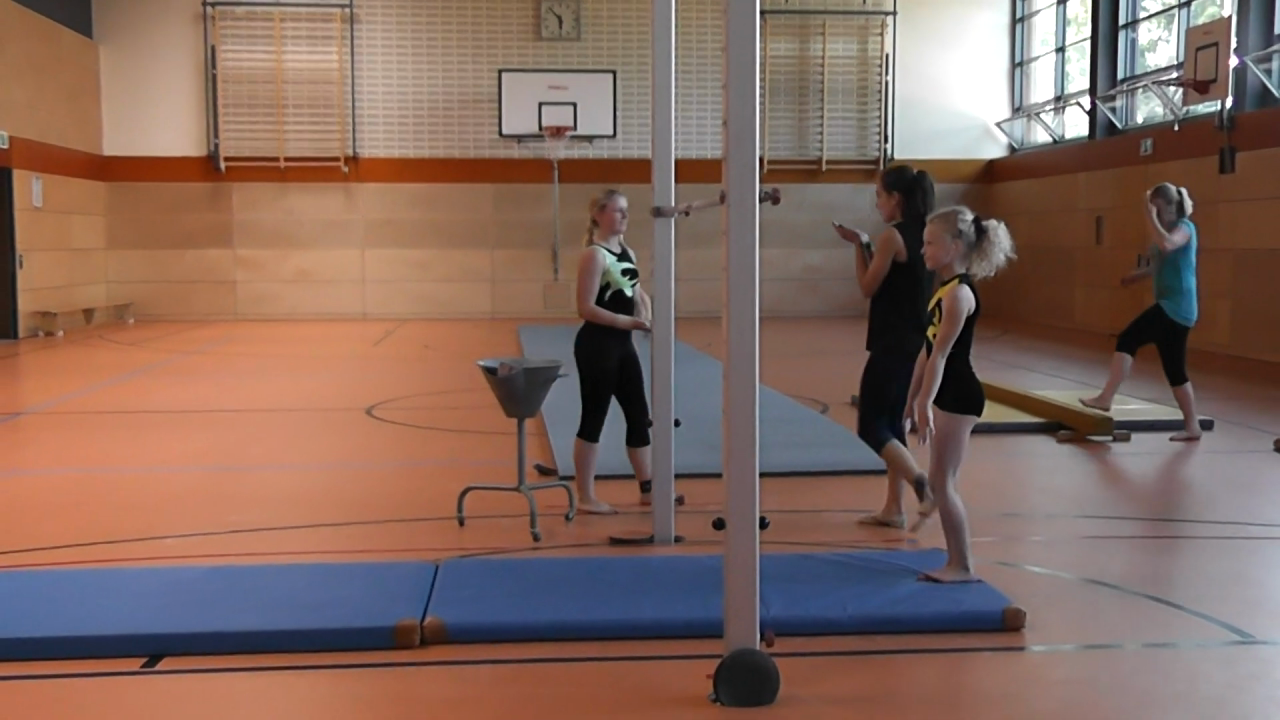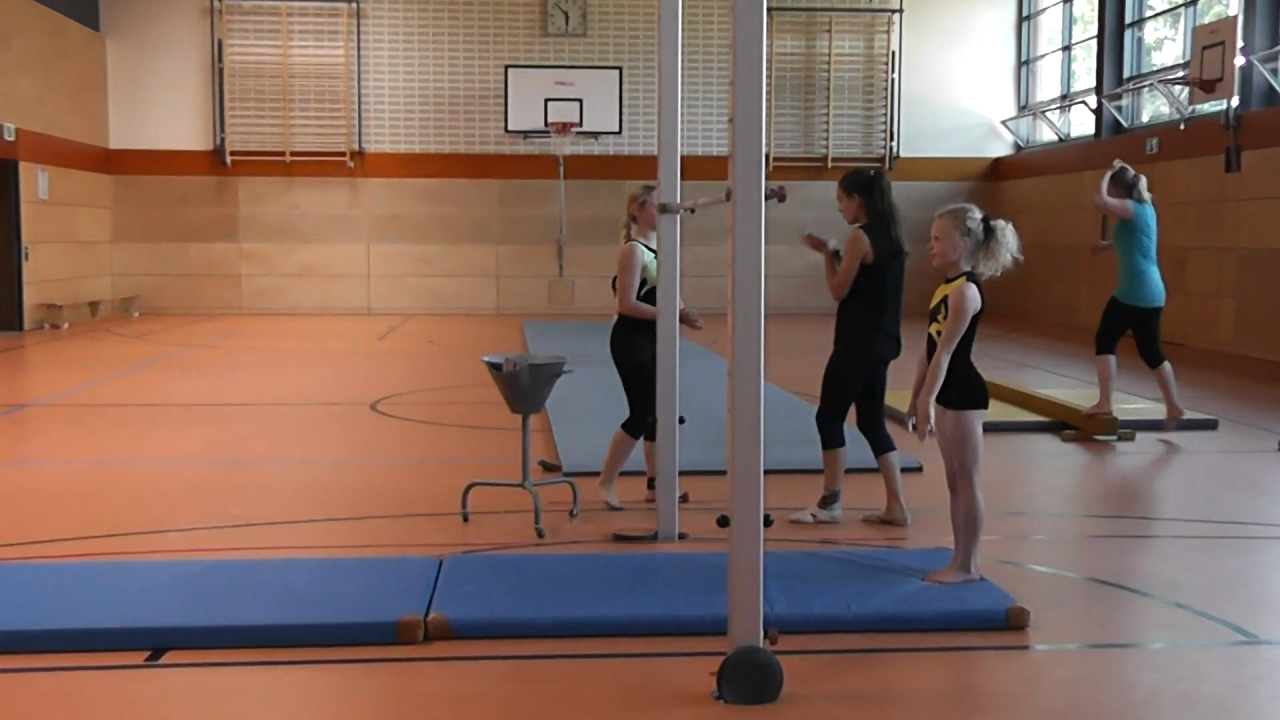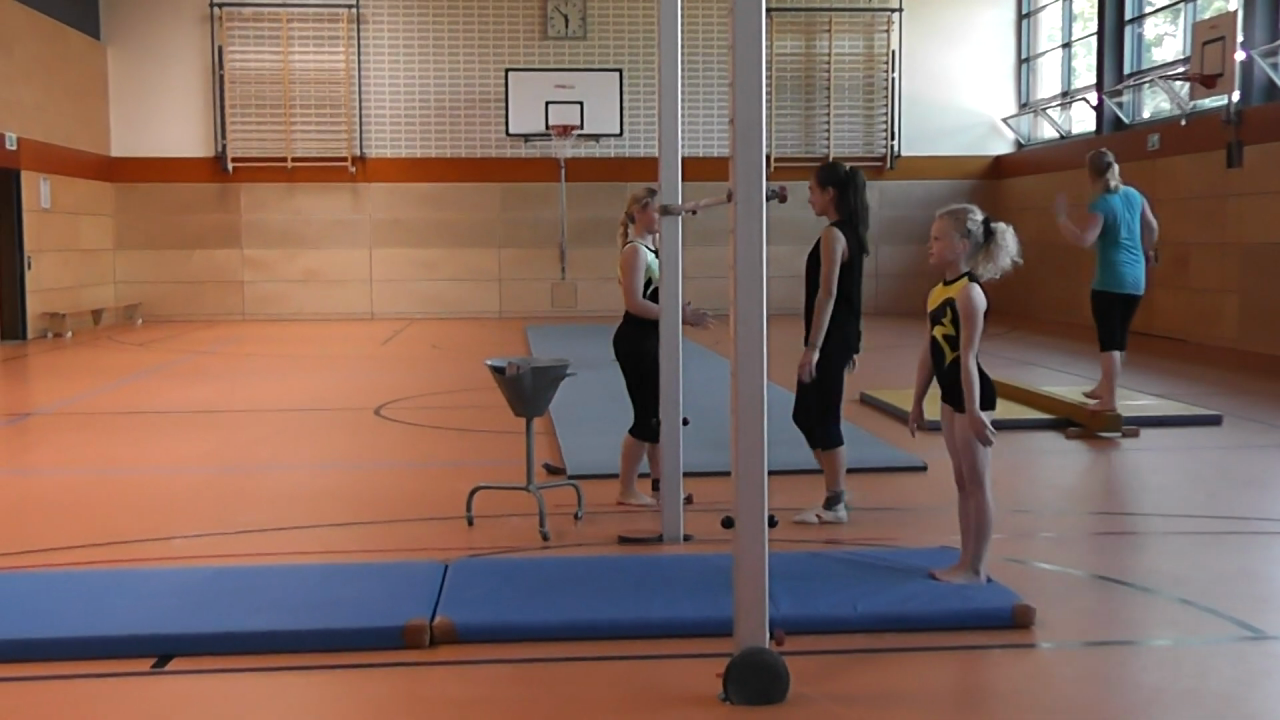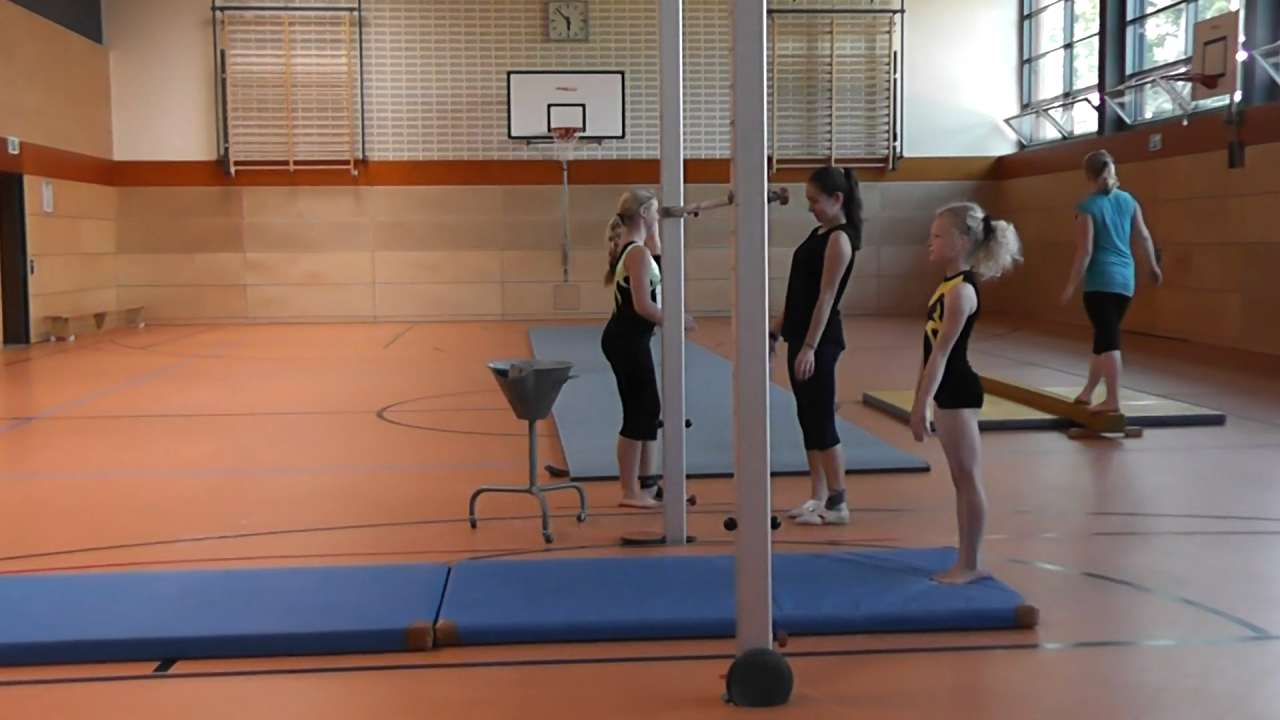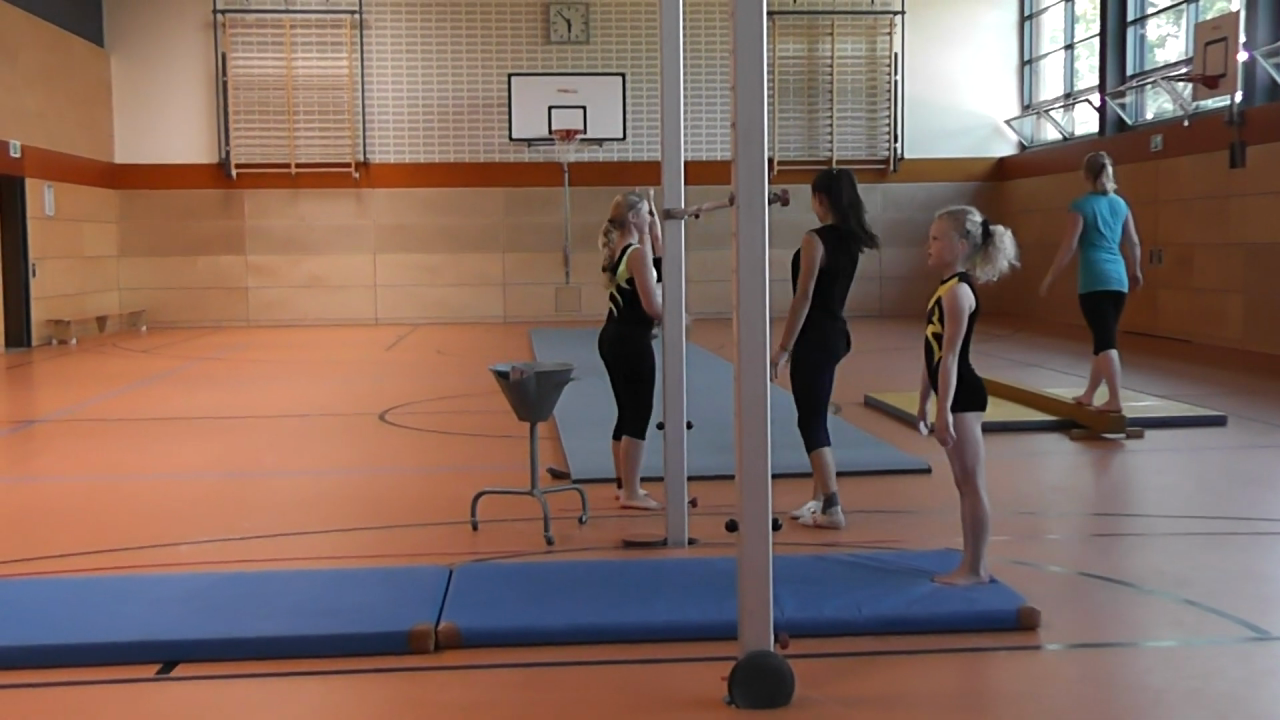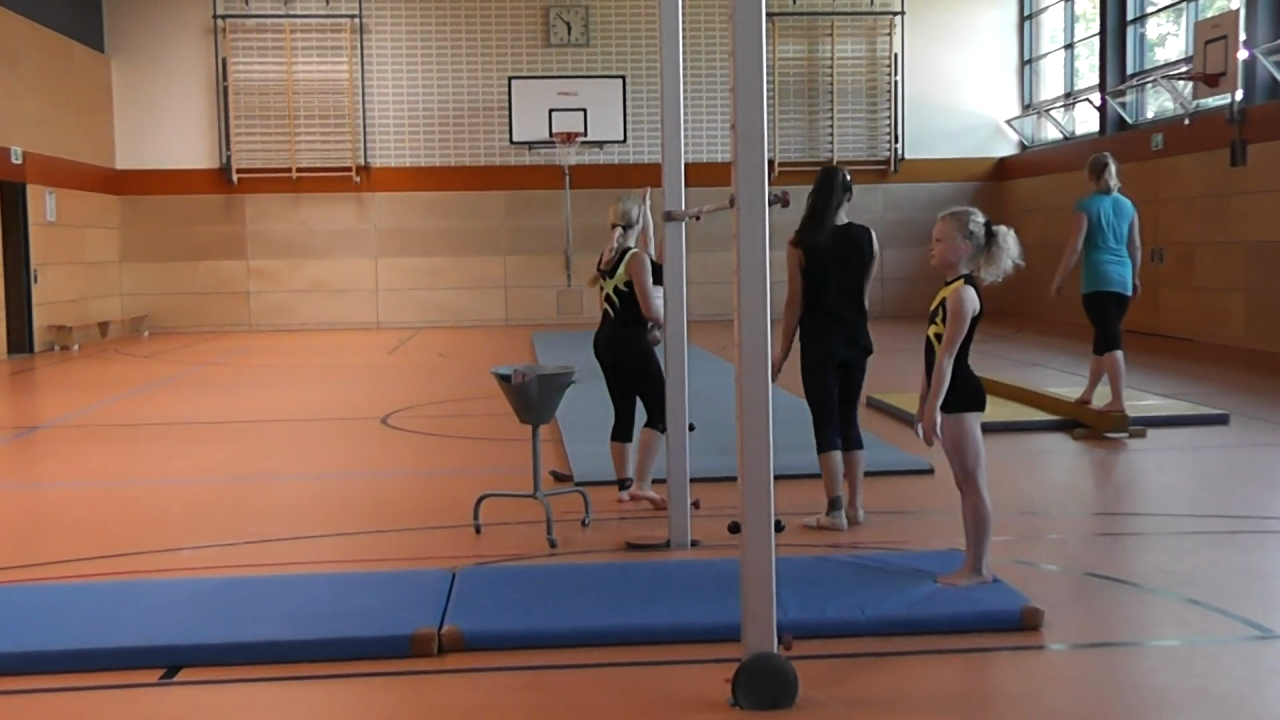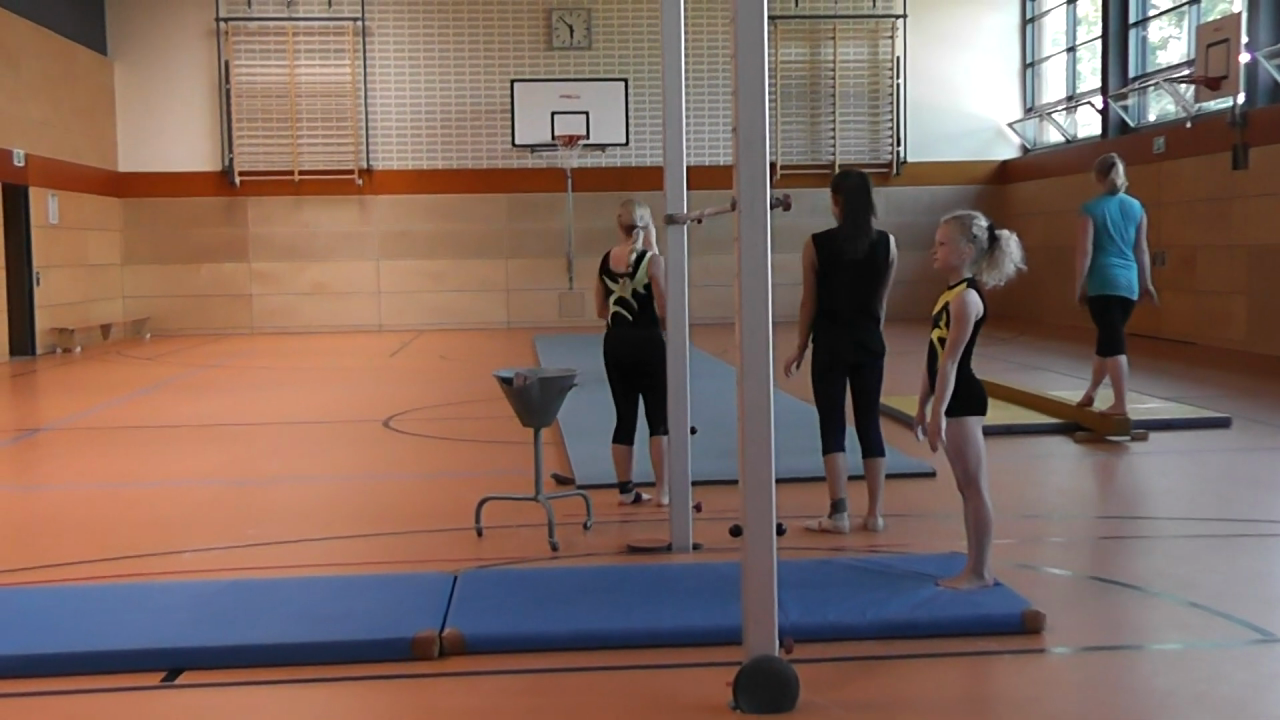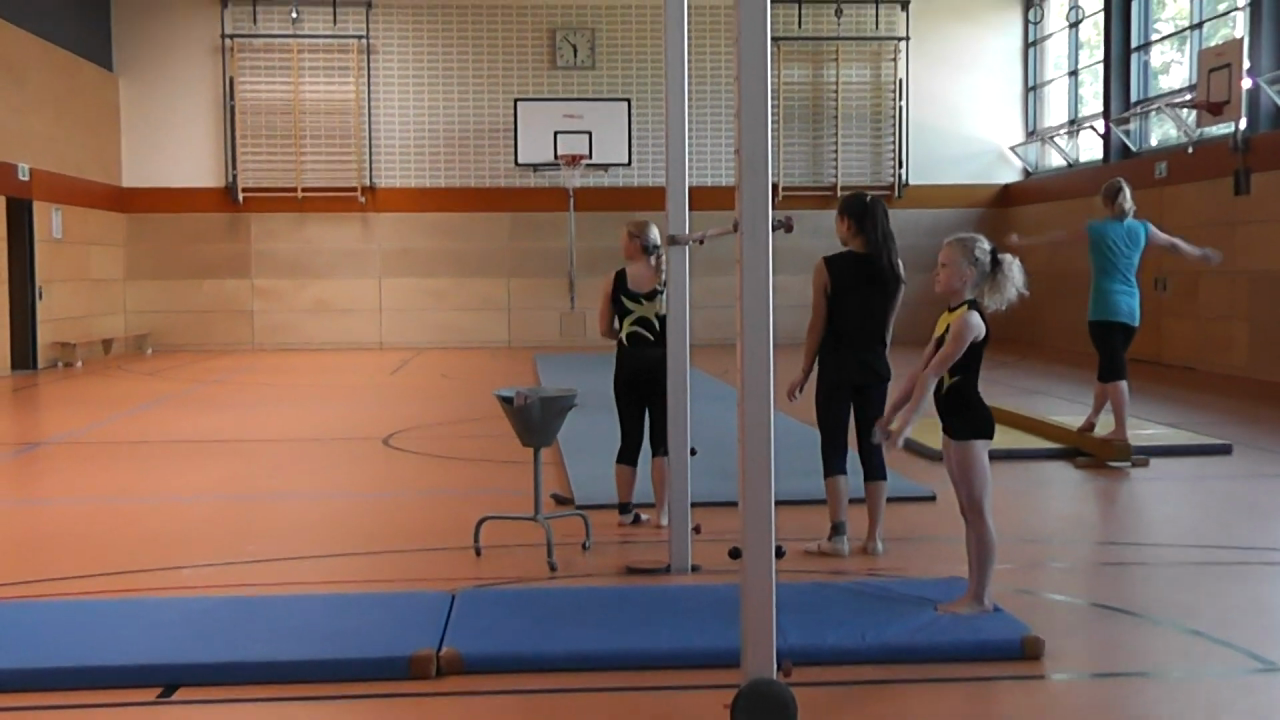
dt=0.4s
person 1, frame 1
left shoulder: (959, 294)
right shoulder: (944, 291)
left elbow: (941, 354)
right elbow: (927, 352)
left wrist: (926, 403)
right wrist: (913, 400)
left hip: (958, 396)
right hip: (945, 396)
left knee: (941, 483)
right knee: (941, 483)
left ankle: (963, 566)
right ankle: (954, 562)
person 1, frame 2
left shoulder: (965, 291)
right shoulder: (942, 290)
left elbow: (945, 351)
right elbow: (930, 351)
left wrist: (927, 401)
right wrist: (915, 399)
left hip: (963, 395)
right hip: (944, 393)
left knee: (967, 482)
right knee: (954, 481)
left ankle: (967, 566)
right ankle: (958, 562)
person 1, frame 3
left shoulder: (969, 293)
right shoulder: (937, 293)
left elbow: (967, 357)
right elbow: (929, 352)
left wrist: (973, 413)
right wrist: (917, 402)
left hip: (972, 396)
right hip: (952, 395)
left knee: (976, 483)
right knee: (963, 482)
left ankle: (975, 569)
right ankle: (966, 561)
person 1, frame 4
left shoulder: (960, 291)
right shoulder: (947, 287)
left elbow: (942, 353)
right elbow: (930, 349)
left wrist: (920, 404)
right wrist: (923, 402)
left hip: (959, 392)
right hip: (948, 392)
left knee: (969, 480)
right knee: (961, 479)
left ankle: (971, 563)
right ankle: (966, 561)
person 1, frame 5
left shoulder: (958, 292)
right shoulder: (946, 289)
left elbow: (950, 356)
right elbow: (933, 355)
left wrist: (945, 410)
right wrist: (924, 402)
left hip: (962, 397)
right hip: (951, 396)
left knee: (972, 485)
right knee: (963, 484)
left ankle: (976, 569)
right ankle: (970, 564)
person 1, frame 6
left shoulder: (962, 294)
right shoulder: (948, 290)
left elbow: (947, 356)
right elbow: (932, 354)
left wrist: (933, 408)
right wrist: (924, 404)
left hip: (961, 397)
right hip: (950, 397)
left knee: (973, 485)
right knee: (964, 485)
left ankle: (978, 569)
right ankle: (972, 564)
person 1, frame 7
left shoulder: (966, 298)
right shoulder: (949, 294)
left elbow: (951, 361)
right elbow: (933, 356)
left wrist: (938, 413)
right wrist: (924, 406)
left hip: (963, 401)
right hip: (951, 401)
left knee: (975, 489)
right knee: (966, 488)
left ankle: (980, 572)
right ankle: (974, 568)
person 1, frame 8
left shoulder: (968, 320)
right shoulder: (950, 316)
left elbow: (934, 374)
right elbow: (922, 370)
left wrist: (905, 422)
right wrist: (893, 413)
left hip: (970, 425)
right hip: (955, 424)
left knee: (978, 513)
right knee: (969, 512)
left ankle: (978, 597)
right ankle: (974, 593)
person 2, frame 1
left shoulder: (893, 235)
right shoulder: (921, 236)
left elbow: (867, 288)
left wrist: (859, 246)
right wrist: (866, 246)
left hip: (892, 344)
right hip: (909, 343)
left knee: (871, 425)
right knee: (891, 422)
left ankle: (924, 489)
right ankle: (894, 506)
person 2, frame 2
left shoulder: (859, 237)
right shoulder: (889, 237)
left elbow: (839, 290)
left wrist: (828, 254)
right wrist: (833, 252)
left hip: (858, 343)
right hip: (881, 343)
left knee: (829, 418)
right knee: (873, 423)
left ankle: (830, 503)
right ankle: (895, 506)
person 2, frame 3
left shoulder: (832, 235)
right shoulder: (846, 232)
left elbow: (827, 295)
left wrist: (812, 348)
left hip: (832, 339)
right hip: (835, 338)
left knee: (824, 419)
right knee: (805, 415)
left ankle: (834, 504)
right ankle: (833, 492)
person 2, frame 4
left shoulder: (839, 239)
right shoulder: (819, 234)
left elbow: (826, 298)
left wrist: (809, 348)
right wrist: (775, 331)
left hip: (819, 340)
right hip: (804, 336)
left knee: (822, 421)
right knee: (808, 419)
left ankle: (837, 504)
right ankle: (819, 497)
person 2, frame 5
left shoulder: (815, 240)
right shoulder: (854, 239)
left elbow: (804, 298)
left wrist: (783, 348)
left hip: (813, 340)
right hip: (835, 336)
left knee: (810, 422)
right knee: (817, 419)
left ankle: (831, 508)
right ankle: (820, 500)
person 2, frame 6
left shoulder: (802, 242)
right shoulder: (867, 238)
left elbow: (795, 302)
right elbow: (865, 296)
left wrist: (783, 350)
left hip: (819, 343)
right hip: (856, 340)
left knee: (826, 424)
right knee: (848, 420)
left ankle: (835, 511)
right ankle: (855, 504)
person 2, frame 7
left shoulder: (817, 245)
right shoulder: (886, 244)
left elbow: (810, 303)
right elbow: (882, 302)
left wrist: (800, 348)
left hip: (830, 347)
right hip: (869, 345)
left knee: (832, 428)
right knee: (869, 425)
left ankle: (838, 514)
right ankle: (874, 513)
person 2, frame 8
left shoulder: (828, 267)
right shoulder: (894, 268)
left elbow: (818, 326)
right elbow: (888, 325)
left wrist: (804, 372)
left hip: (836, 369)
right hip: (875, 368)
left knee: (834, 450)
right knee: (872, 449)
left ankle: (838, 537)
right ankle: (874, 537)
person 3, frame 1
left shoulder: (627, 252)
right shoulder: (594, 256)
left elbow: (637, 297)
right elbow: (586, 309)
left wrist: (644, 317)
right wrist: (630, 322)
left hip: (623, 346)
right hip: (596, 345)
left knee: (639, 417)
right knee: (593, 419)
left ankle: (649, 488)
right ankle: (586, 496)
person 3, frame 2
left shoulder: (660, 247)
right shoulder: (632, 251)
right elbow: (626, 304)
left wrist: (680, 313)
left hip: (653, 339)
right hip: (631, 340)
left knee: (656, 414)
right knee: (641, 415)
left ankle: (653, 485)
right ankle: (606, 483)
person 3, frame 3
left shoulder: (653, 249)
right shoulder: (634, 251)
right elbow: (635, 304)
right wrist: (679, 316)
left hip: (652, 341)
right hip: (636, 342)
left knee: (658, 415)
right knee: (646, 417)
left ankle: (660, 486)
right ankle: (627, 490)
person 3, frame 4
left shoulder: (629, 248)
right shoulder: (637, 252)
right elbow: (643, 306)
left hip: (625, 336)
right hip: (628, 340)
left knee: (649, 411)
right knee: (638, 414)
left ankle: (646, 483)
right ankle: (629, 492)
person 3, frame 5
left shoulder: (614, 252)
right shoulder: (638, 254)
right elbow: (651, 305)
left hip: (612, 337)
right hip: (632, 340)
left knee: (627, 412)
right knee: (639, 415)
left ankle: (625, 484)
right ankle: (631, 493)
person 3, frame 6
left shoulder: (606, 256)
right shoulder: (636, 258)
right elbow: (650, 310)
right wrist: (661, 323)
left hip: (605, 339)
right hip: (631, 341)
left knee: (623, 413)
right knee: (658, 411)
left ankle: (625, 485)
right ankle: (641, 484)
person 3, frame 7
left shoulder: (605, 260)
right shoulder: (653, 259)
left elbow: (601, 311)
right elbow: (664, 311)
right wrist: (666, 328)
left hip: (615, 343)
right hip: (647, 343)
left knee: (625, 418)
right knee: (659, 418)
left ankle: (626, 490)
right ankle: (663, 490)
person 3, frame 8
left shoulder: (615, 281)
right shoulder: (668, 279)
left elbow: (605, 328)
left hip: (629, 363)
right hip: (660, 363)
left knee: (630, 438)
right knee: (662, 439)
left ankle: (627, 511)
right ankle: (661, 513)
person 4, frame 1
left shoulder: (1185, 227)
right shoulder: (1168, 228)
left elbow: (1167, 245)
left wrist: (1153, 217)
right wrist: (1137, 274)
left hip: (1175, 306)
right hip: (1175, 308)
left knee: (1127, 341)
right knee: (1175, 369)
left ankle: (1104, 399)
right ankle: (1192, 425)
person 4, frame 2
left shoulder: (1131, 209)
right shoulder: (1144, 208)
left elbow: (1100, 201)
left wrist: (1108, 174)
right wrist: (1108, 245)
left hip: (1132, 292)
right hip: (1153, 291)
left knee: (1104, 341)
right knee: (1152, 352)
left ankle: (1105, 404)
right ankle: (1173, 406)
person 4, frame 3
left shoulder: (1100, 204)
right shoulder: (1134, 195)
left elbow: (1084, 241)
right elbow: (1153, 228)
left wrist: (1061, 216)
right wrist: (1150, 250)
left hip: (1111, 279)
right hip: (1137, 278)
left knee: (1109, 339)
right knee: (1119, 337)
left ankle: (1108, 399)
right ankle: (1103, 388)
person 4, frame 4
left shoulder: (1088, 206)
right shoulder: (1127, 200)
left elbow: (1085, 250)
right elbow: (1144, 236)
left wrist: (1071, 286)
right wrist: (1153, 266)
left hip: (1099, 280)
right hip: (1125, 279)
left knee: (1108, 339)
right knee: (1106, 336)
left ankle: (1112, 400)
right ankle: (1088, 392)
person 4, frame 5
left shoulder: (1081, 205)
right shoulder: (1120, 204)
left elbow: (1070, 246)
right elbow: (1133, 242)
left wrist: (1049, 279)
right wrist: (1136, 271)
left hip: (1095, 279)
right hip: (1118, 278)
left knee: (1105, 339)
right knee: (1104, 337)
left ankle: (1115, 400)
right ankle: (1089, 394)
person 4, frame 6
left shoulder: (1086, 205)
right shoulder: (1127, 205)
left elbow: (1075, 247)
right elbow: (1135, 247)
left wrist: (1058, 280)
right wrist: (1134, 278)
left hip: (1098, 280)
right hip: (1123, 280)
left knee: (1110, 339)
right knee: (1105, 337)
left ankle: (1118, 401)
right ankle: (1089, 392)
person 4, frame 7
left shoulder: (1091, 208)
right shoulder: (1136, 207)
left elbow: (1085, 251)
right elbow: (1141, 248)
left wrist: (1079, 287)
right wrist: (1146, 283)
left hip: (1103, 283)
right hip: (1129, 284)
left knee: (1113, 342)
right knee: (1107, 339)
left ankle: (1120, 404)
right ankle: (1091, 392)
person 4, frame 8
left shoulder: (1097, 230)
right shoulder: (1142, 228)
left elbow: (1057, 237)
right elbow: (1172, 243)
left wrist: (1023, 241)
right wrist: (1200, 253)
left hip: (1105, 309)
right hip: (1131, 310)
left knee: (1114, 368)
right knee: (1108, 365)
left ankle: (1121, 431)
right ankle: (1092, 418)
